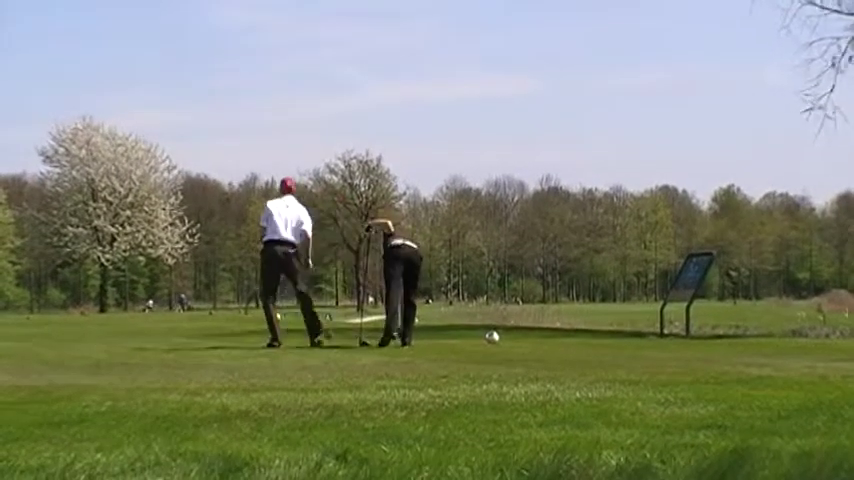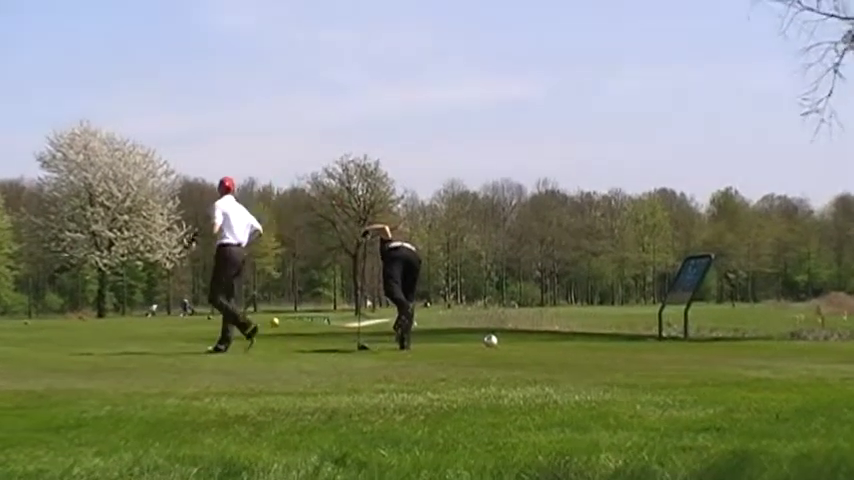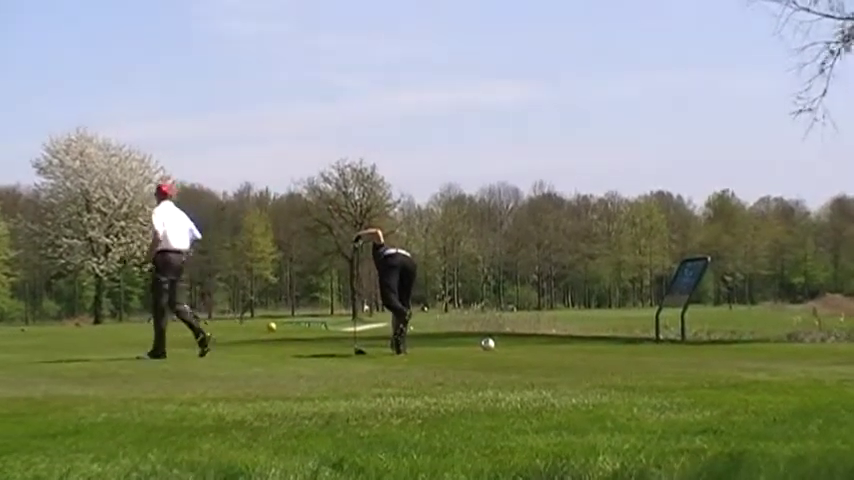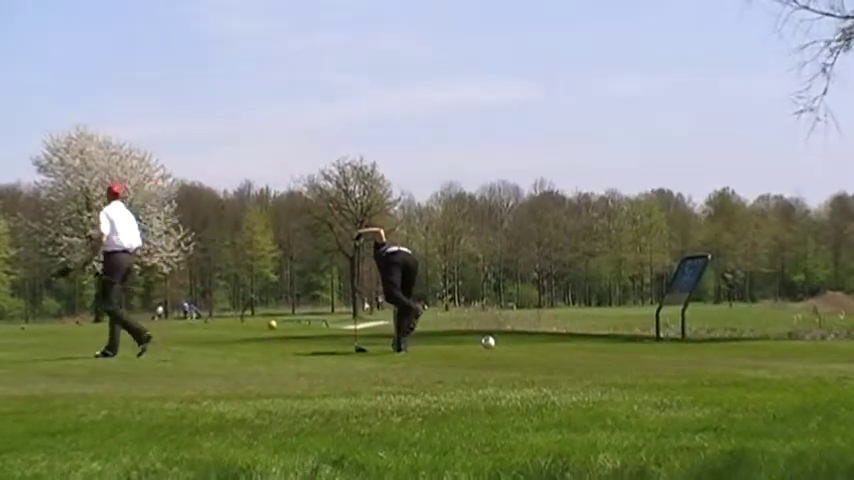
dt=0.7s
person 1, frame 1
left shoulder: (270, 204)
right shoulder: (301, 209)
left elbow: (262, 231)
right elbow: (308, 235)
right wrist: (309, 258)
left hip: (270, 249)
right hip: (290, 251)
left knee: (268, 295)
right knee: (302, 293)
left ankle: (275, 338)
right ankle: (315, 334)
person 1, frame 2
left shoulder: (220, 204)
right shoulder: (241, 208)
left elbow: (215, 230)
right elbow: (258, 230)
left hip: (226, 252)
right hip: (240, 252)
left knee: (216, 297)
right knee: (228, 297)
left ankle: (247, 325)
right ankle: (224, 342)
person 1, frame 3
left shoulder: (159, 211)
right shoulder: (180, 213)
left elbow: (158, 236)
right elbow: (196, 236)
left wrist: (148, 258)
left hip: (164, 257)
right hip: (179, 258)
left knee: (159, 305)
right knee: (174, 303)
left ankle: (159, 349)
right ankle: (200, 334)
person 1, frame 4
left shoulder: (107, 211)
right shoulder: (129, 215)
left elbow: (102, 237)
right elbow: (138, 243)
left hip: (114, 258)
right hip: (128, 258)
left knee: (109, 305)
right knee: (113, 303)
left ankle: (141, 334)
right ankle: (112, 347)
person 2, frame 1
left shoulder: (391, 234)
left elbow: (388, 223)
left wrist: (371, 224)
left hip: (395, 251)
right hip: (414, 253)
left knee: (393, 290)
right knee: (410, 298)
left ankle: (391, 330)
right ankle: (406, 338)
person 2, frame 2
left shoulder: (387, 244)
left elbow: (385, 228)
left wrist: (367, 230)
left hip: (395, 254)
right hip: (414, 256)
left knee: (391, 287)
right knee: (409, 298)
left ankle: (405, 306)
right ankle: (405, 340)
person 2, frame 3
left shoulder: (380, 250)
left elbow: (377, 232)
left wrist: (359, 236)
left hip: (391, 261)
right hip: (409, 262)
left knee: (388, 295)
right knee: (404, 302)
left ankle: (403, 313)
right ankle: (400, 344)
person 2, frame 4
left shoulder: (380, 249)
left elbow: (379, 232)
left wrist: (361, 233)
left hip: (393, 258)
right hip: (411, 260)
left knee: (391, 293)
right knee: (403, 301)
left ankle: (413, 309)
right ankle: (401, 342)
